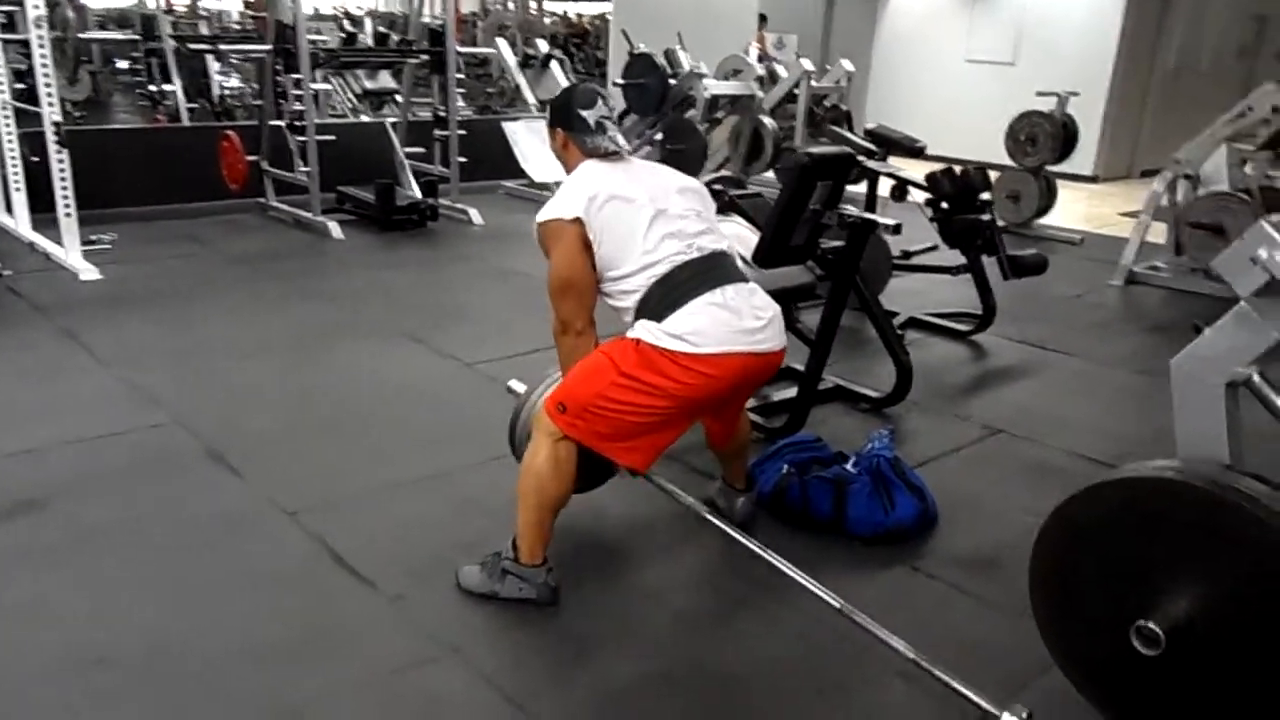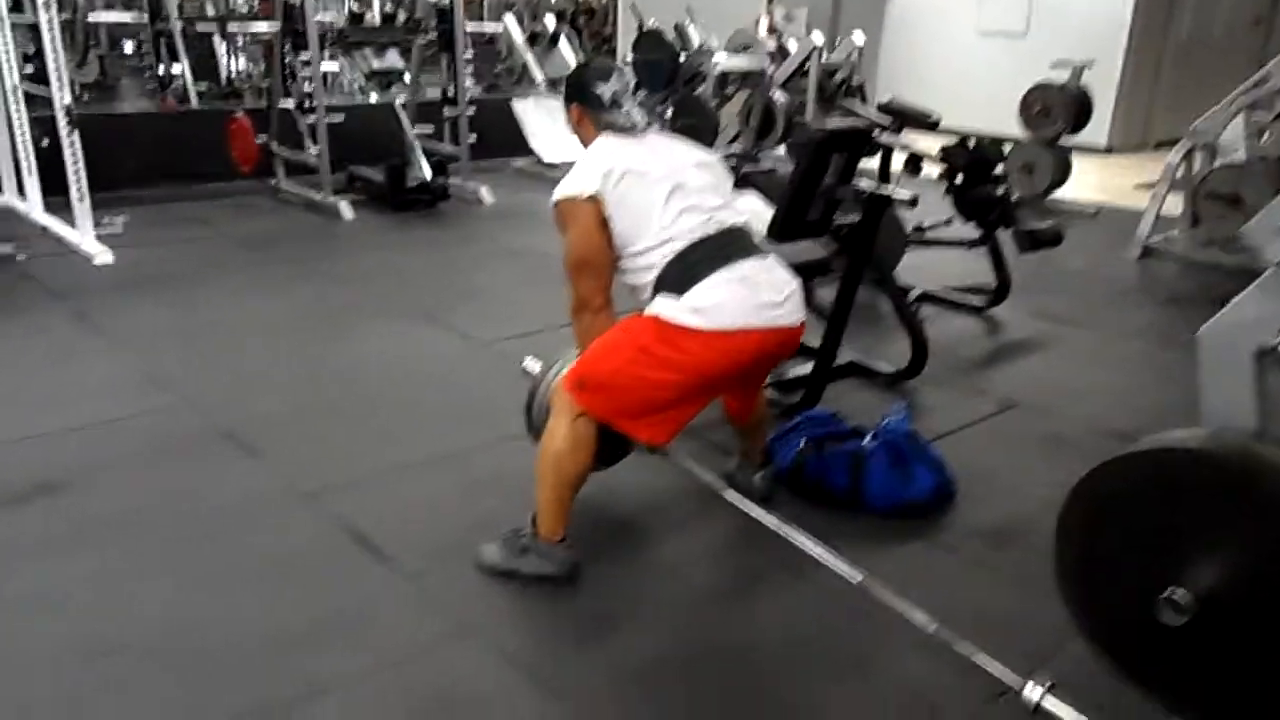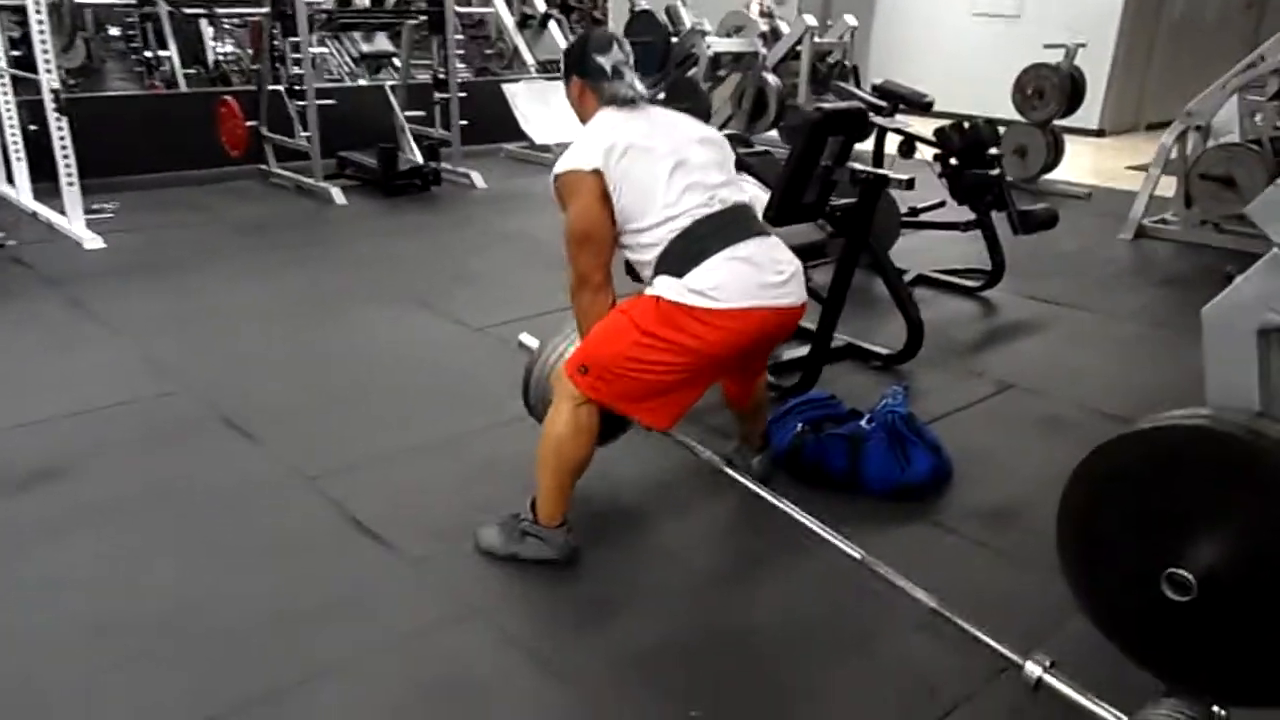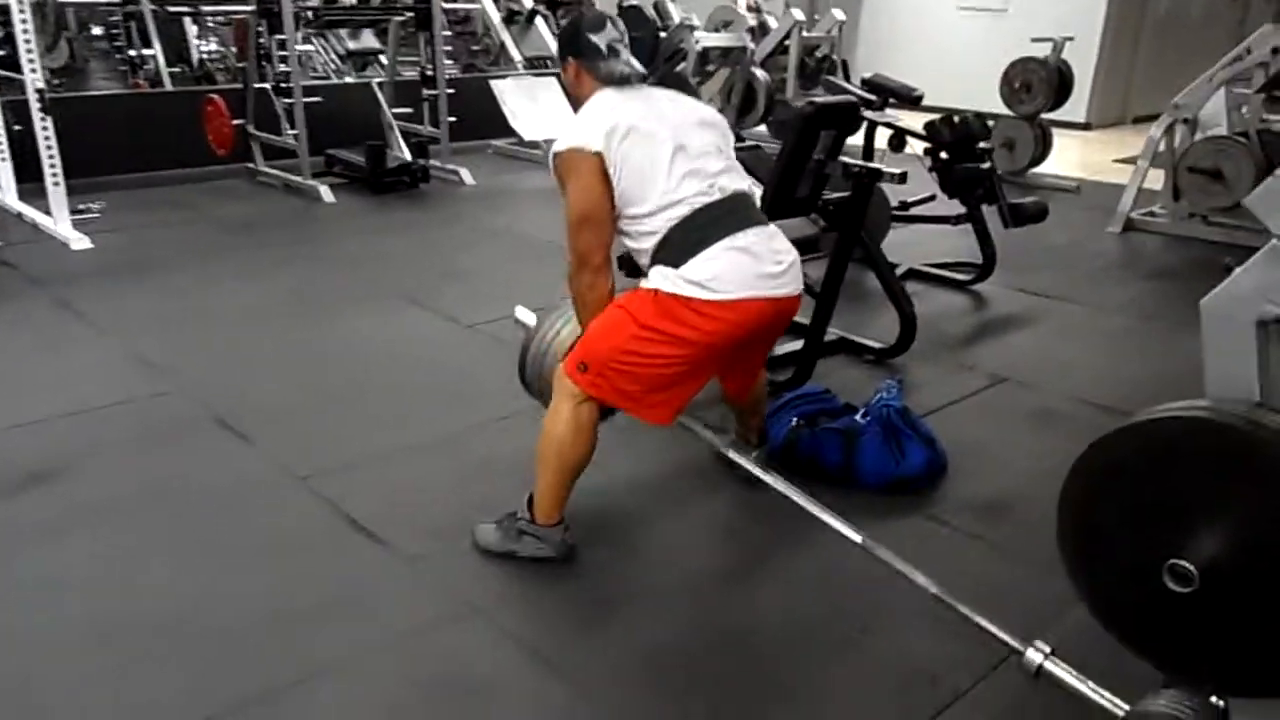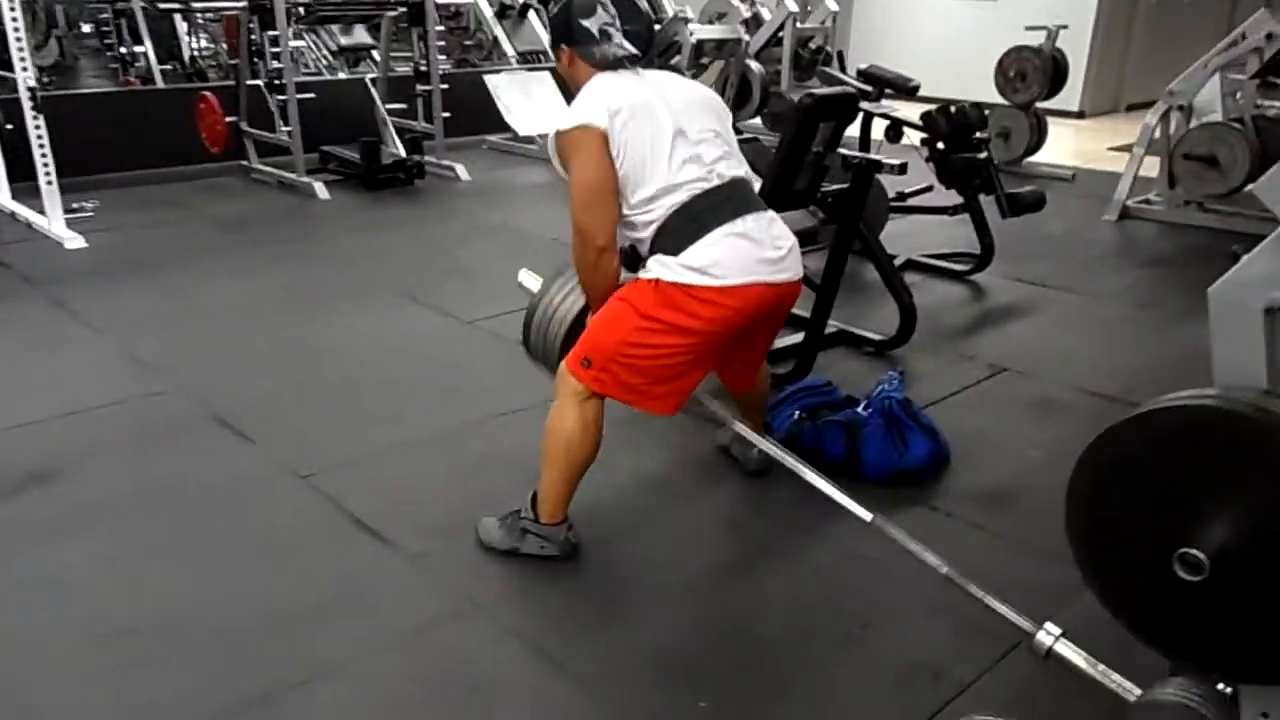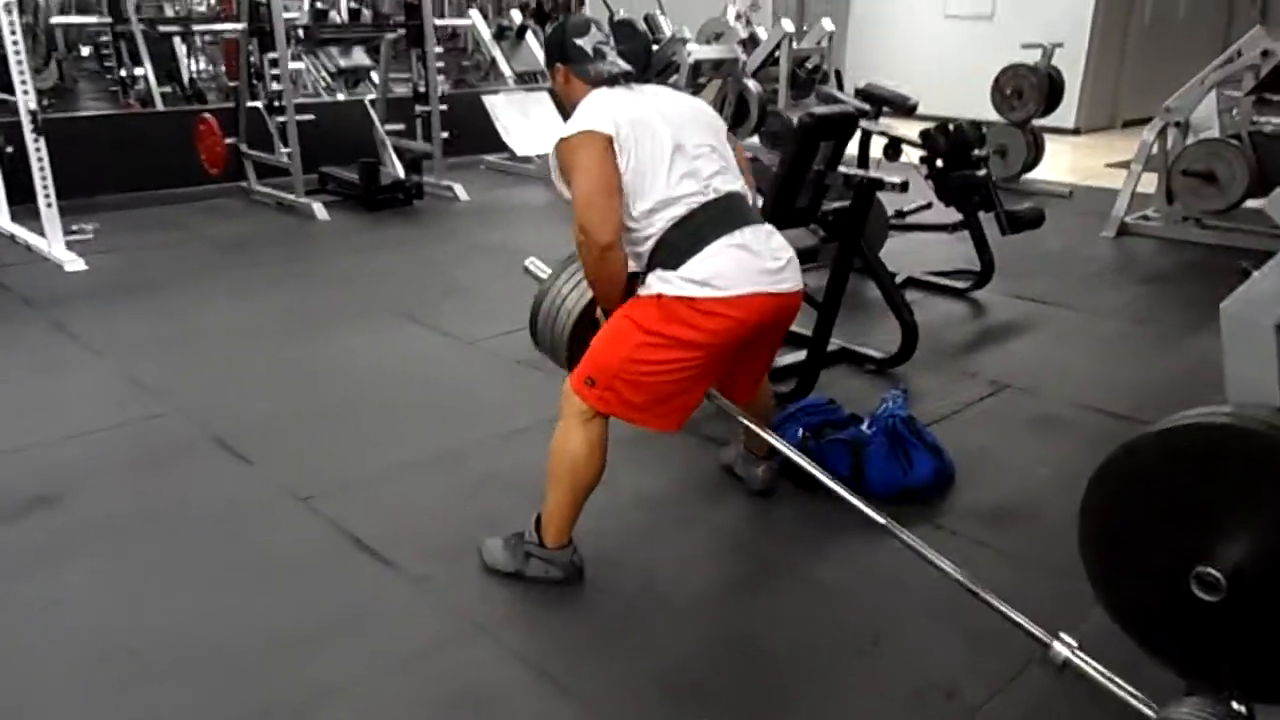
dt=0.1s
person 1, frame 1
left shoulder: (564, 208)
right shoulder: (676, 179)
left elbow: (575, 327)
left wrist: (592, 412)
left hip: (691, 342)
right hip: (764, 332)
left knee: (553, 426)
right knee: (722, 398)
left ankle: (526, 570)
right ankle: (736, 493)
person 1, frame 2
left shoulder: (581, 185)
right shoulder: (692, 153)
left elbow: (592, 305)
left wrist: (609, 388)
left hip: (709, 317)
right hip: (783, 307)
left knee: (572, 403)
right knee: (740, 374)
left ankle: (546, 546)
right ankle: (753, 466)
person 1, frame 3
left shoulder: (583, 158)
right shoulder: (692, 126)
left elbow: (591, 284)
left wrist: (602, 361)
left hip: (711, 297)
right hip: (784, 284)
left knee: (574, 389)
right knee: (740, 360)
left ankle: (544, 530)
right ankle: (754, 452)
person 1, frame 4
left shoulder: (582, 139)
right shoulder: (693, 108)
left elbow: (591, 266)
left wrist: (600, 346)
left hip: (709, 288)
right hip: (782, 275)
left knee: (574, 386)
right knee: (739, 358)
left ankle: (541, 528)
right ankle: (752, 447)
person 1, frame 5
left shoulder: (584, 119)
right shoulder: (691, 89)
left elbow: (597, 240)
left wrist: (604, 310)
left hip: (706, 274)
right hip: (780, 259)
left knee: (580, 383)
right knee: (742, 353)
left ankle: (544, 526)
right ankle: (753, 443)
person 1, frame 6
left shoulder: (584, 130)
right shoulder: (687, 103)
left elbow: (602, 238)
left wrist: (615, 308)
left hip: (707, 289)
right hip: (780, 272)
left knee: (584, 403)
right knee: (744, 369)
left ankle: (549, 549)
right ankle: (757, 462)
